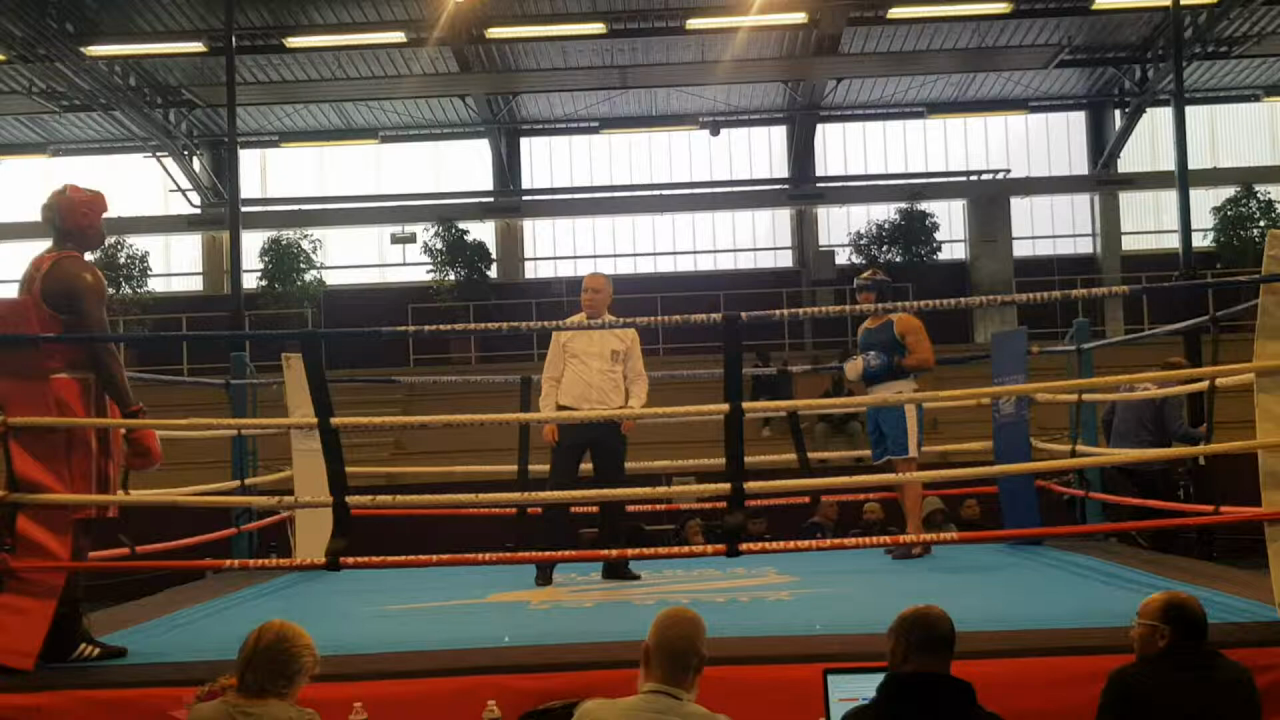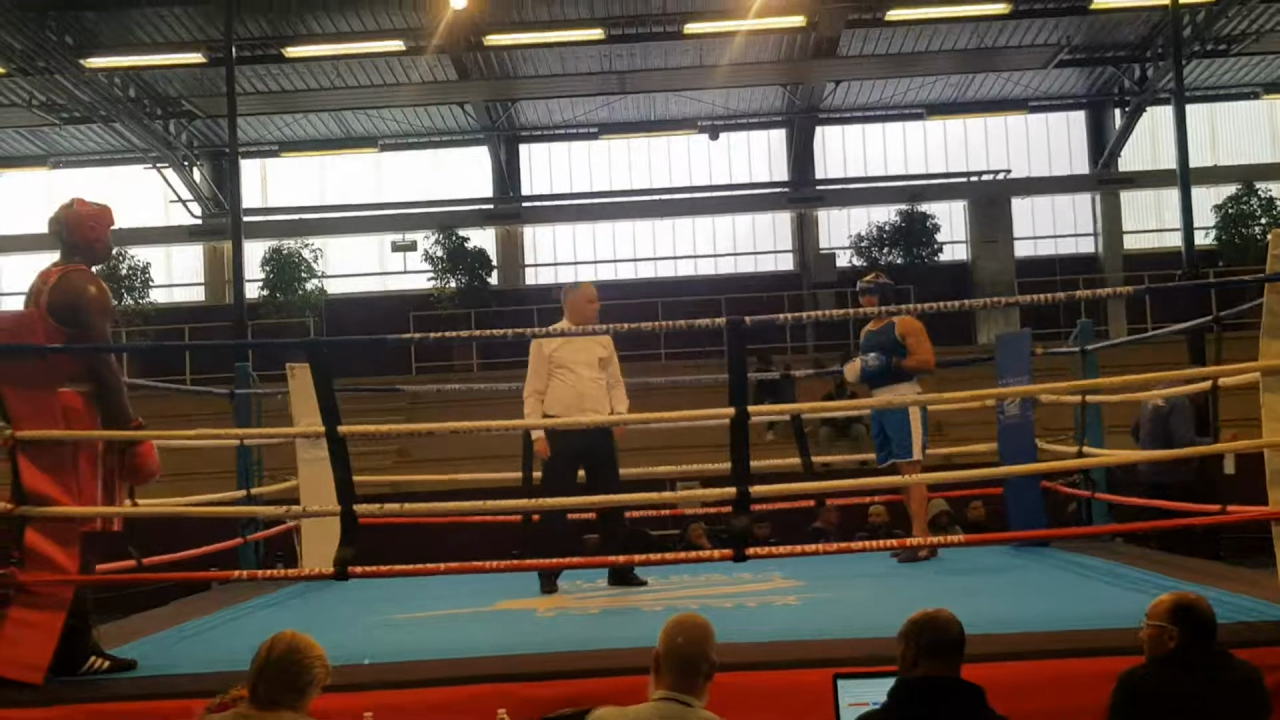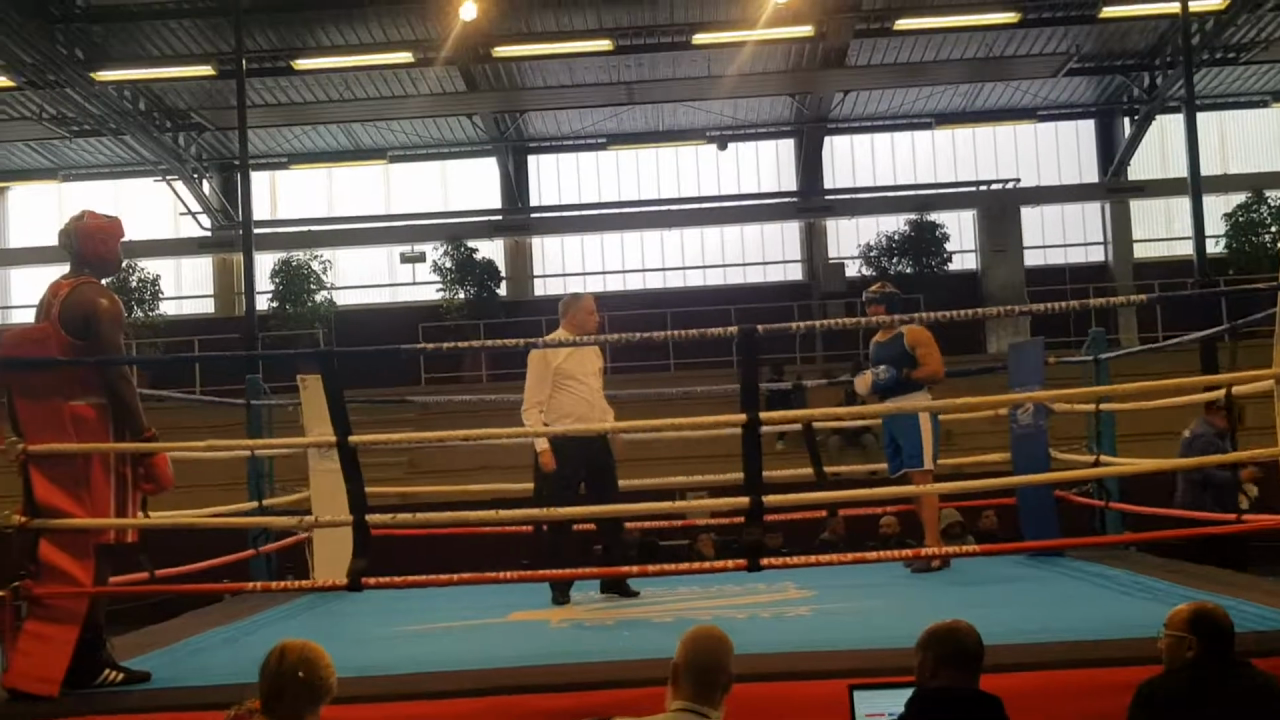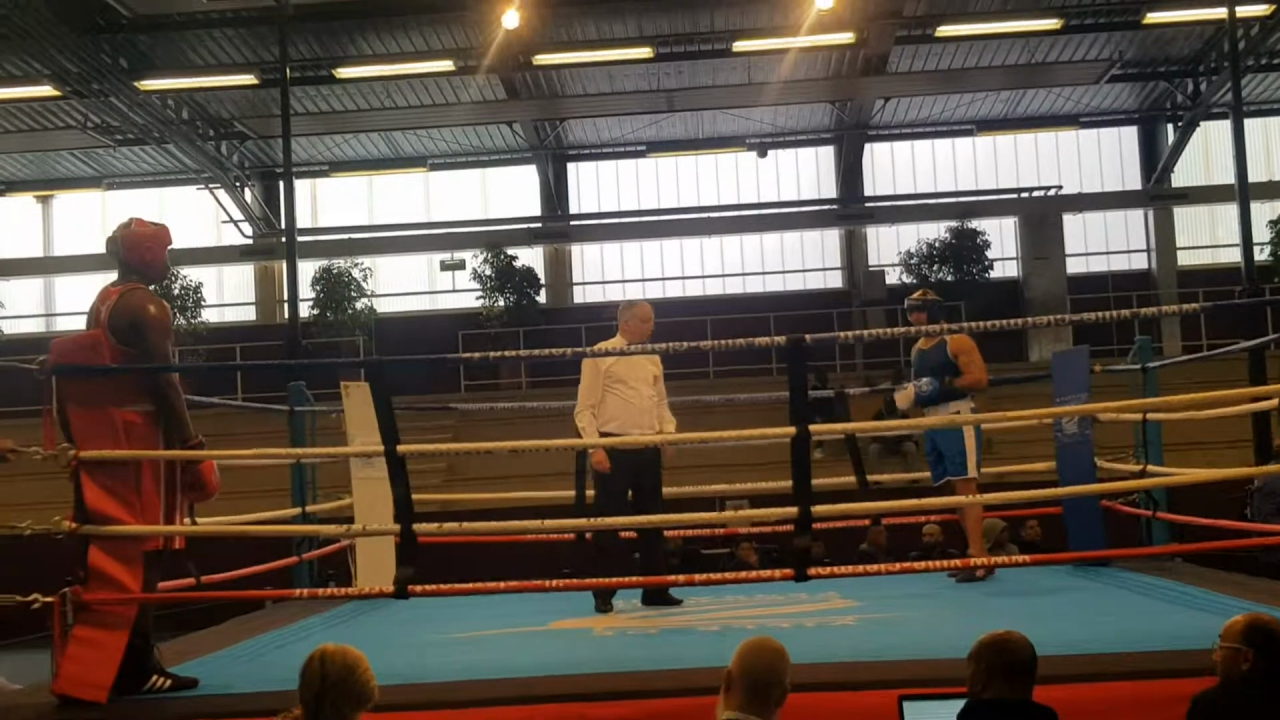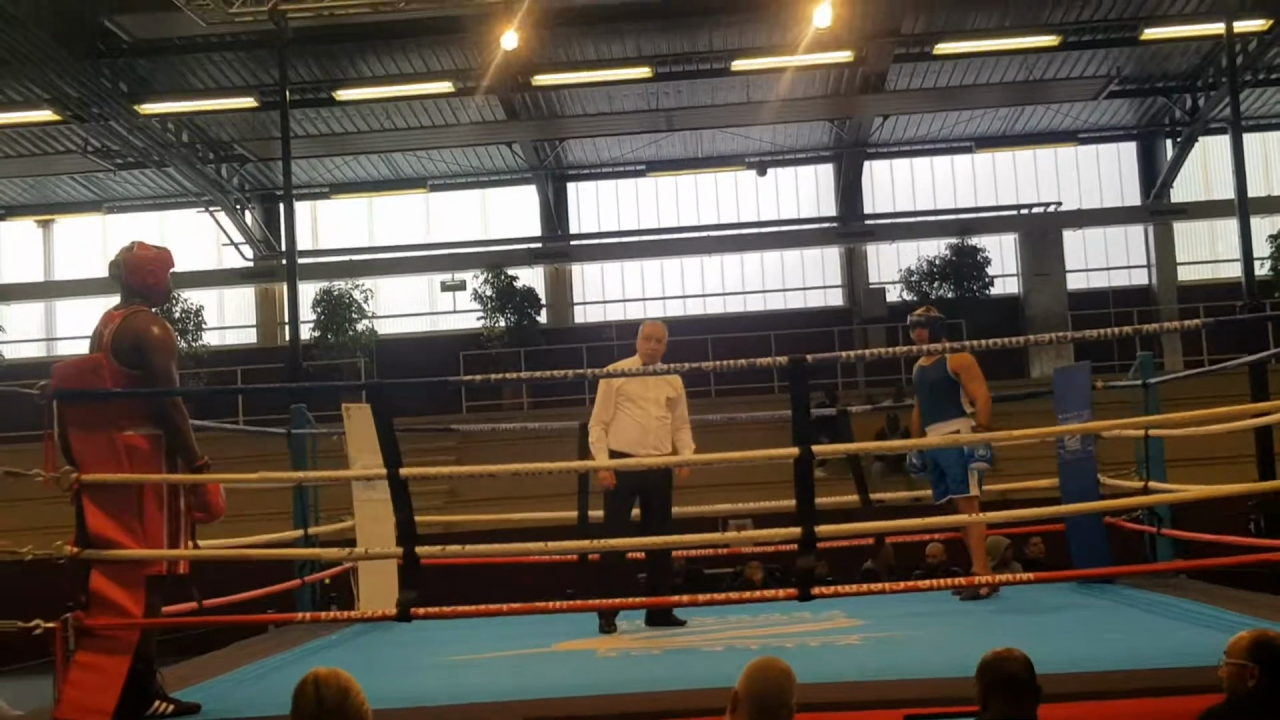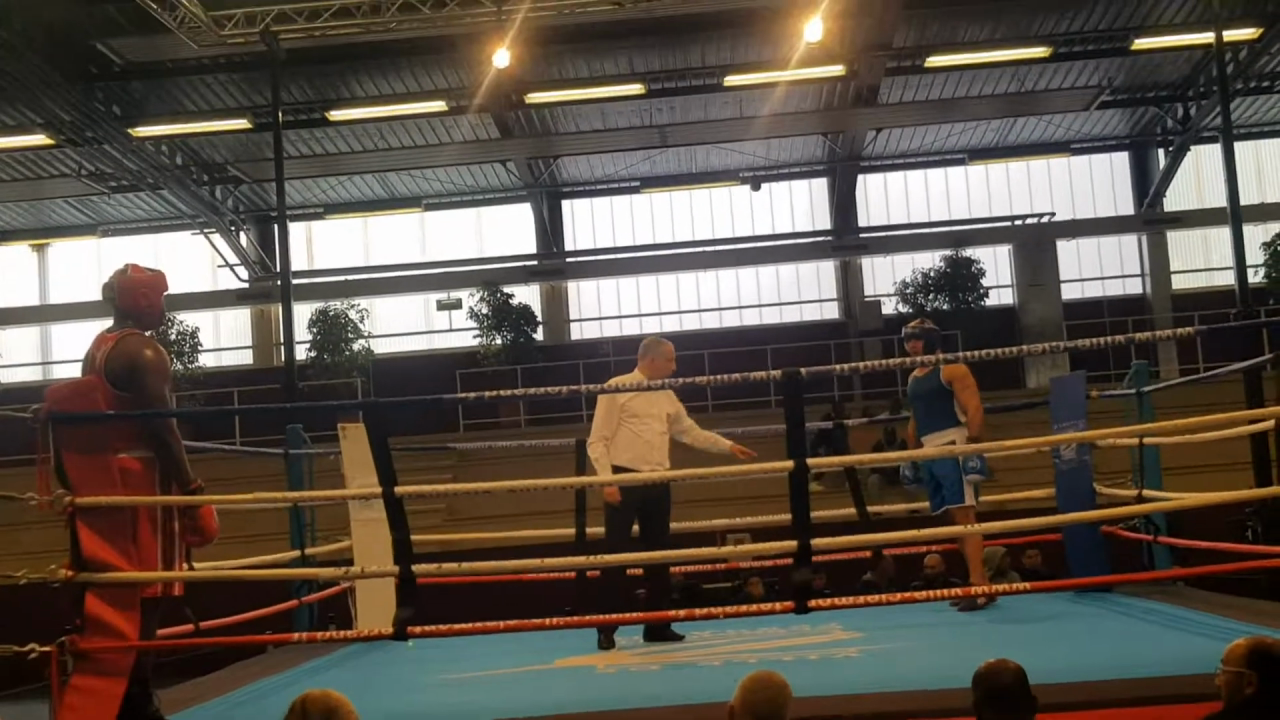
dt=0.4s
person 1, frame 1
right shoulder: (80, 274)
right elbow: (100, 351)
right wrist: (135, 417)
right hip: (69, 410)
left knee: (44, 520)
right knee: (66, 522)
left ankle: (58, 632)
right ankle: (58, 635)
person 1, frame 2
left shoulder: (42, 283)
right shoulder: (86, 288)
right elbow: (102, 366)
right wrist: (133, 432)
left hip: (42, 422)
right hip: (77, 421)
left knee: (51, 534)
right knee: (72, 534)
left ankle: (68, 644)
right ankle: (68, 649)
person 1, frame 3
left shoulder: (51, 296)
right shoulder: (98, 301)
left elbow: (46, 373)
right elbow: (116, 378)
right wrist: (148, 443)
left hip: (53, 436)
right hip: (90, 435)
left knee: (64, 546)
right knee: (87, 547)
left ankle: (83, 657)
right ankle: (82, 660)
person 1, frame 4
left shoulder: (102, 302)
right shoulder: (146, 307)
left elbow: (104, 375)
right elbow: (162, 383)
right wrist: (193, 448)
left hip: (105, 440)
right hip: (140, 438)
left knee: (114, 551)
right knee: (137, 552)
left ankle: (130, 663)
right ankle: (130, 667)
person 1, frame 5
left shoulder: (104, 326)
right shoulder: (149, 329)
left elbow: (108, 400)
right elbow: (168, 405)
right wrist: (199, 469)
left hip: (108, 464)
right hip: (144, 462)
left knee: (119, 576)
right knee: (142, 577)
person 1, frame 6
left shoulder: (97, 349)
right shoulder: (142, 351)
left elbow: (104, 423)
right elbow: (161, 427)
right wrist: (193, 492)
left hip: (101, 487)
right hip: (138, 486)
left knee: (114, 600)
right knee: (137, 600)
person 2, frame 1
left shoulder: (626, 332)
right shoulder: (565, 329)
left elbow: (637, 378)
right elbow: (551, 378)
left wrist: (632, 409)
right wrist: (548, 418)
left hip: (611, 422)
right hip: (570, 419)
right knee: (558, 491)
left ankle: (615, 563)
right ankle: (546, 565)
person 2, frame 2
left shoulder: (603, 340)
right shoulder: (545, 340)
left elbow: (615, 383)
right elbow: (532, 393)
left wrist: (619, 413)
right wrist: (537, 433)
left hip: (599, 430)
right hip: (561, 430)
left ankle: (620, 569)
right ankle: (549, 575)
person 2, frame 3
left shoulder: (593, 350)
right shoulder: (545, 350)
right elbow: (531, 406)
left wrist: (610, 422)
right wrist: (542, 447)
left hip: (596, 440)
right hip: (563, 442)
left knee: (609, 507)
left ankle: (614, 579)
right ankle: (561, 586)
person 2, frame 4
left shoulder: (652, 359)
right shoulder: (600, 355)
right elbow: (585, 408)
left wrist: (669, 431)
right wrist: (595, 447)
left hip: (648, 448)
right hip: (614, 447)
left knee: (651, 518)
right knee: (609, 520)
left ankle: (655, 589)
right ankle: (604, 594)
person 2, frame 5
left shoulder: (673, 381)
right shoulder: (616, 373)
left elbow: (681, 425)
right elbow: (598, 424)
left wrist: (686, 456)
right wrist: (602, 463)
left hip: (659, 467)
left knee: (660, 539)
right knee: (615, 538)
left ankle: (659, 610)
right ankle: (607, 614)
person 2, frame 6
left shoulder: (667, 397)
right shoulder: (616, 389)
left elbow: (691, 432)
right elbow: (597, 441)
left wrist: (728, 446)
right wrist: (607, 480)
left hip: (657, 483)
left knee: (657, 554)
right knee: (615, 554)
left ankle: (657, 625)
right ankle: (606, 630)
person 3, frame 1
left shoulder: (904, 322)
right shoulder: (863, 329)
left elbow: (927, 359)
left wrist: (889, 362)
right wrist: (856, 370)
left hip: (899, 399)
right hip: (874, 403)
left knee: (906, 466)
right knee: (894, 468)
left ankle: (914, 536)
right ankle: (916, 533)
person 3, frame 2
left shoulder: (906, 324)
right shoulder: (866, 332)
left elbow: (927, 361)
left wrist: (889, 363)
right wrist: (859, 372)
left hip: (903, 402)
right hip: (878, 406)
left knee: (910, 468)
right knee: (899, 470)
left ankle: (921, 539)
right ankle: (921, 536)
person 3, frame 3
left shoulder: (914, 333)
right shoulder: (875, 341)
left elbow: (937, 370)
left wrist: (899, 375)
right wrist: (869, 384)
left hip: (914, 412)
right hip: (889, 415)
left knee: (922, 478)
right knee: (911, 480)
left ankle: (934, 549)
right ankle: (933, 545)
person 3, frame 4
left shoulder: (957, 341)
right shoulder: (917, 349)
left elbow: (979, 378)
left wrist: (941, 385)
right wrist: (909, 395)
right hip: (932, 424)
left knee: (965, 486)
right knee: (954, 489)
left ankle: (977, 558)
right ankle: (978, 555)
person 3, frame 5
left shoulder: (958, 360)
right shoulder: (918, 366)
left elbow: (982, 398)
left wrist: (981, 437)
right wrist: (916, 447)
left hip: (957, 437)
right hip: (932, 443)
left knee: (967, 503)
right knee: (956, 506)
left ankle: (981, 575)
right ankle: (983, 573)
person 3, frame 6
left shoulder: (952, 369)
right shoulder: (913, 378)
left elbow: (974, 409)
left wrist: (972, 448)
left hip: (954, 448)
right hip: (929, 454)
left knee: (964, 514)
right knee: (953, 517)
left ankle: (978, 585)
right ankle: (980, 584)
